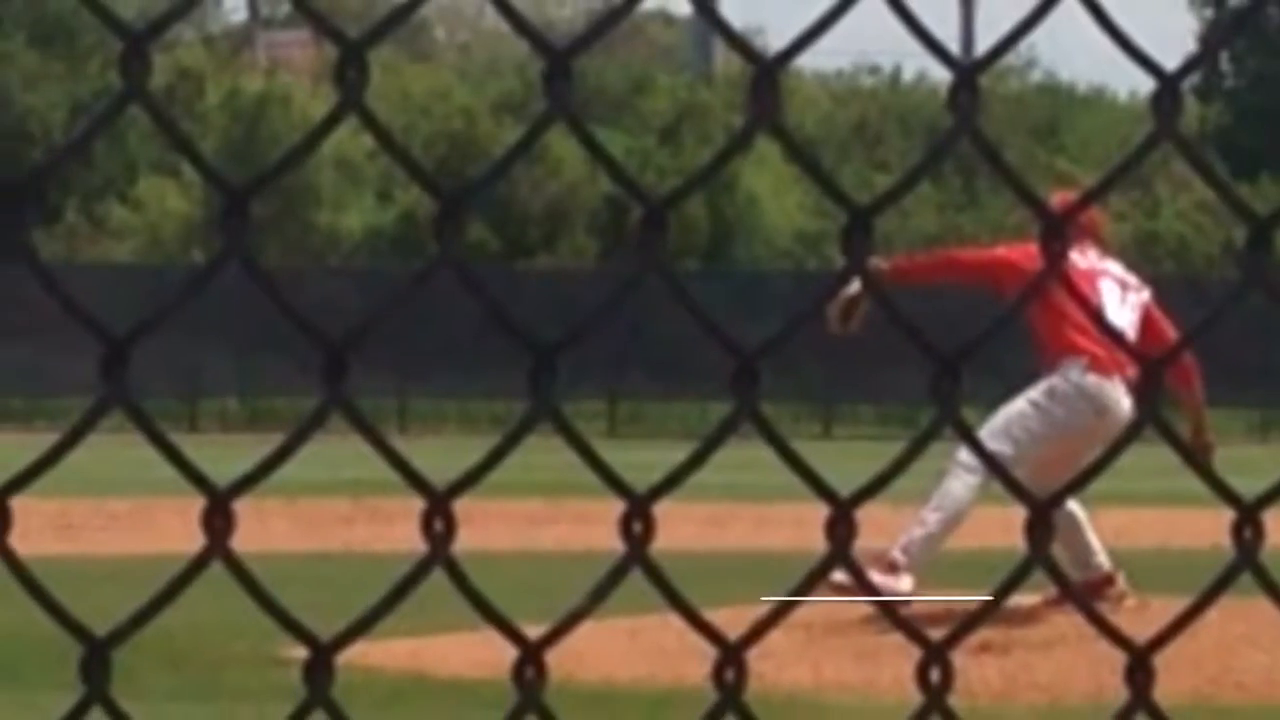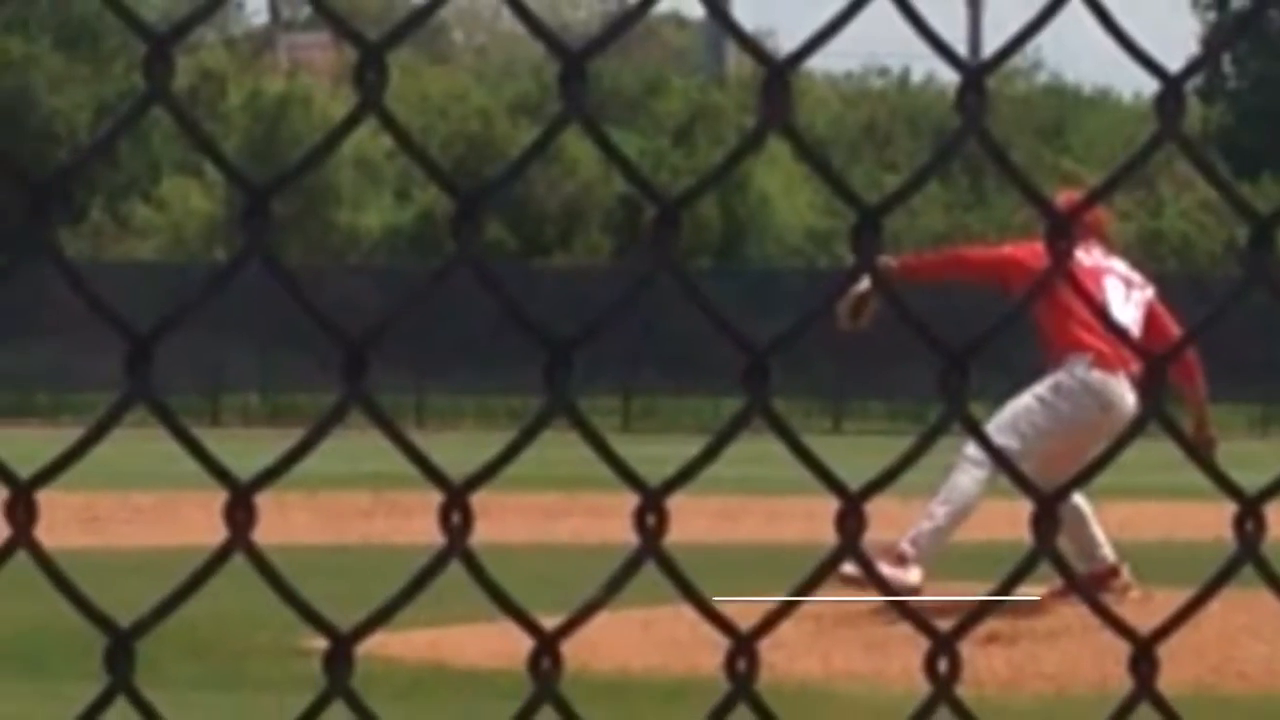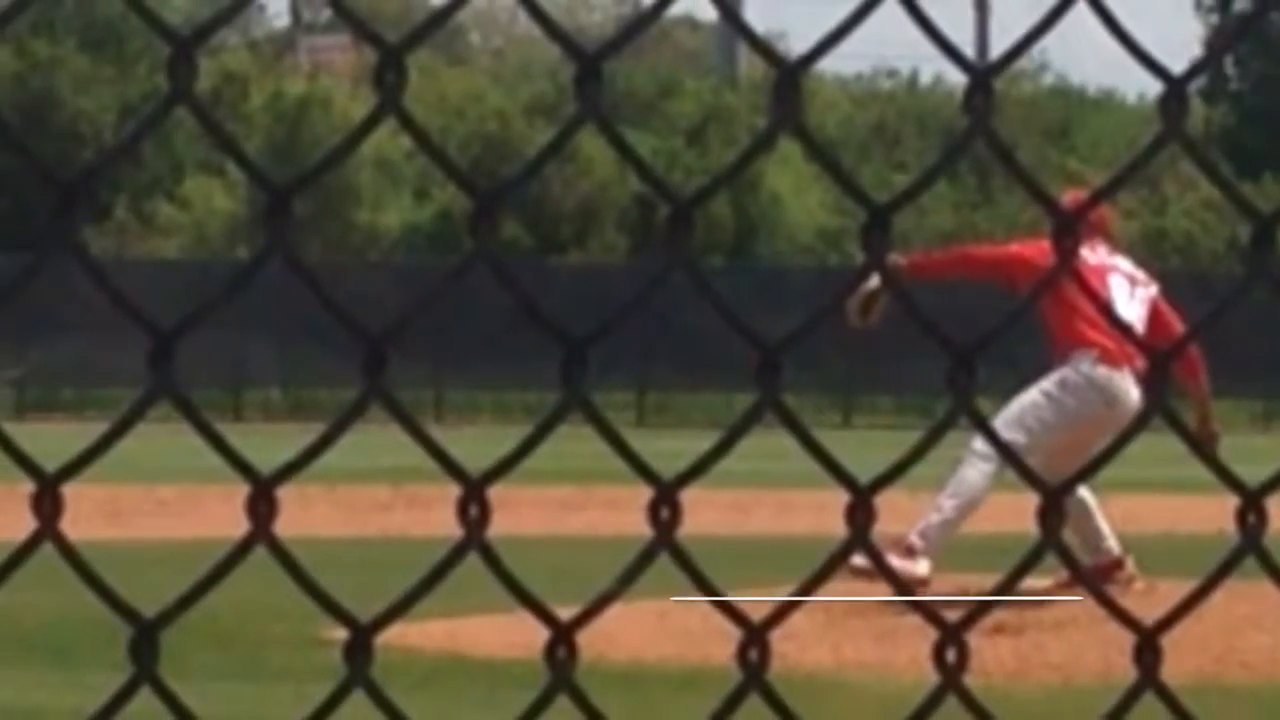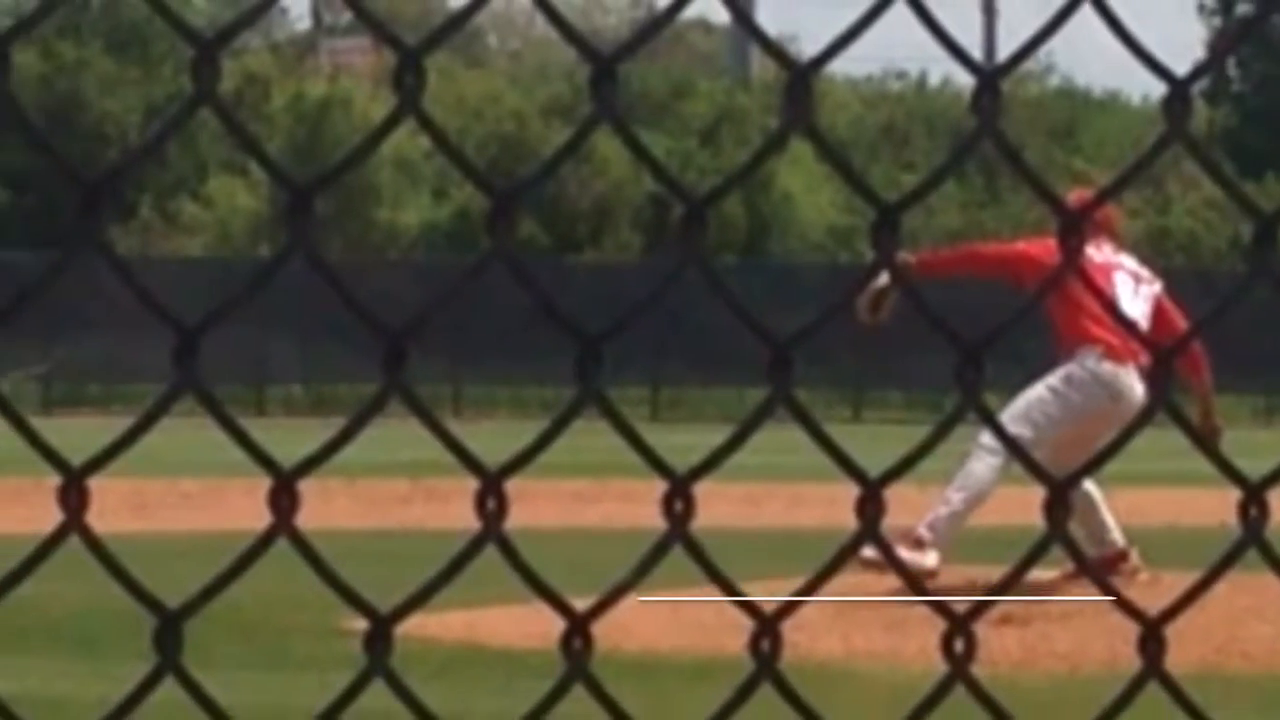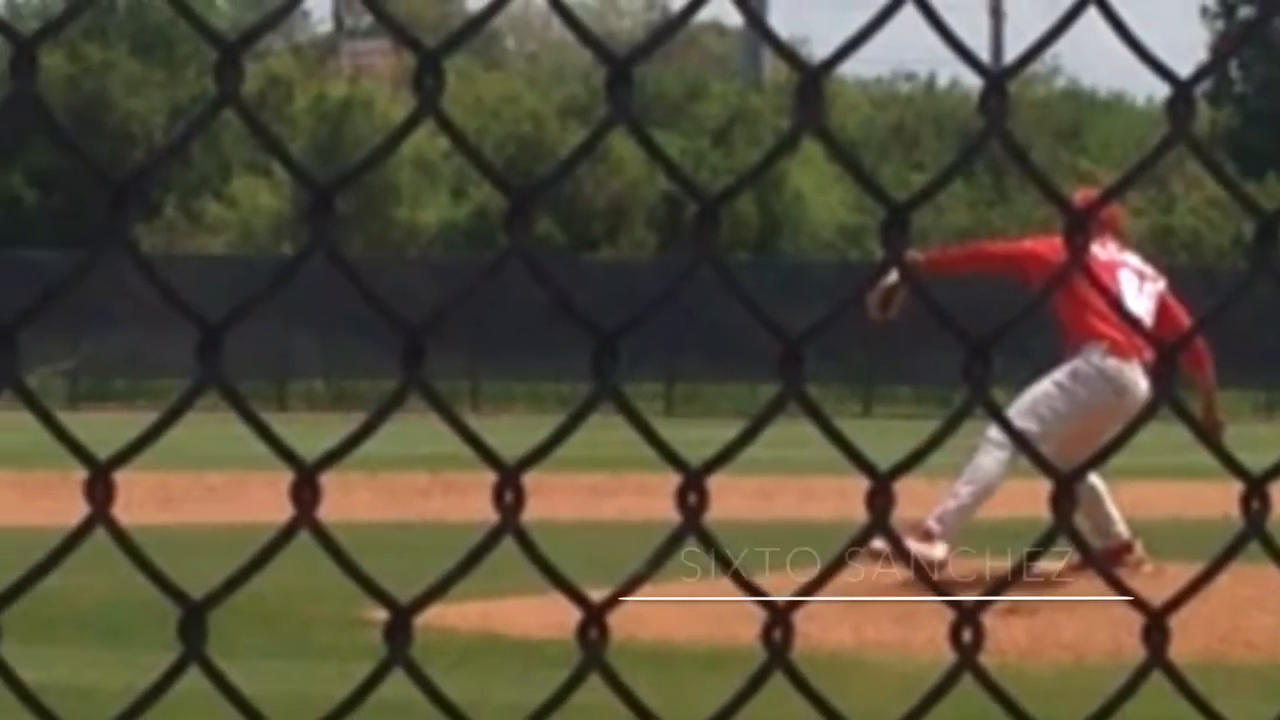
dt=0.2s
person 1, frame 1
left shoulder: (1048, 260)
right shoulder: (1131, 283)
right elbow: (1176, 354)
right wrist: (1198, 425)
left hip: (1078, 384)
right hip: (1118, 403)
left knee: (974, 459)
right knee: (1042, 483)
right ankle: (1098, 577)
person 1, frame 2
left shoulder: (1053, 257)
right shoulder: (1135, 280)
left elbow: (972, 260)
right elbow: (1180, 350)
right wrist: (1201, 420)
left hip: (1084, 379)
right hip: (1123, 399)
left knee: (981, 453)
right knee: (1048, 477)
right ankle: (1103, 568)
person 1, frame 3
left shoulder: (1058, 257)
right shoulder: (1139, 278)
left elbow: (980, 259)
right elbow: (1183, 346)
right wrist: (1204, 415)
left hip: (1090, 375)
right hip: (1128, 394)
left knee: (989, 448)
right knee: (1054, 470)
right ankle: (1108, 560)
person 1, frame 4
left shoulder: (1063, 254)
right shoulder: (1143, 276)
left elbow: (988, 256)
right elbow: (1186, 342)
left wrist: (913, 265)
right wrist: (1206, 409)
left hip: (1094, 370)
right hip: (1132, 389)
left knee: (996, 441)
right knee: (1060, 464)
right ankle: (1113, 553)
person 1, frame 5
left shoulder: (1069, 252)
right shoulder: (1148, 273)
left elbow: (996, 254)
right elbow: (1189, 338)
left wrist: (922, 263)
right wrist: (1209, 403)
left hip: (1100, 366)
right hip: (1136, 384)
left knee: (1004, 436)
right knee: (1065, 457)
left ankle: (932, 537)
right ankle: (1117, 544)
